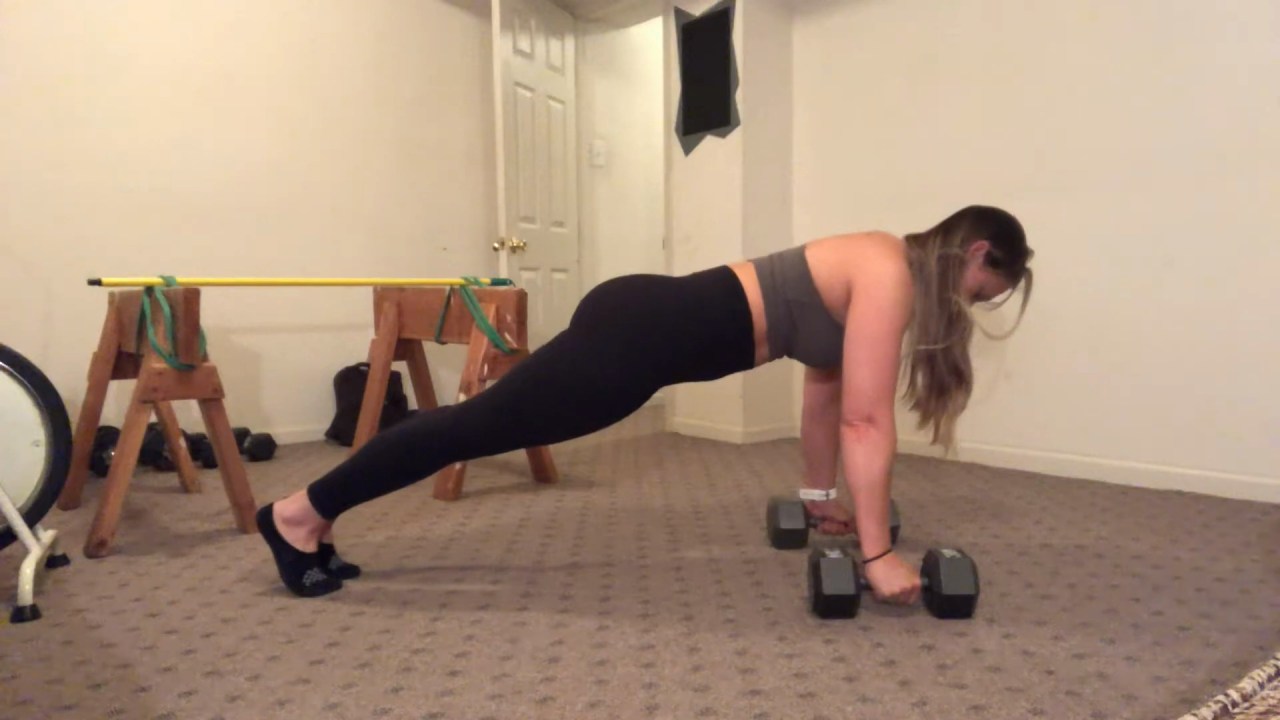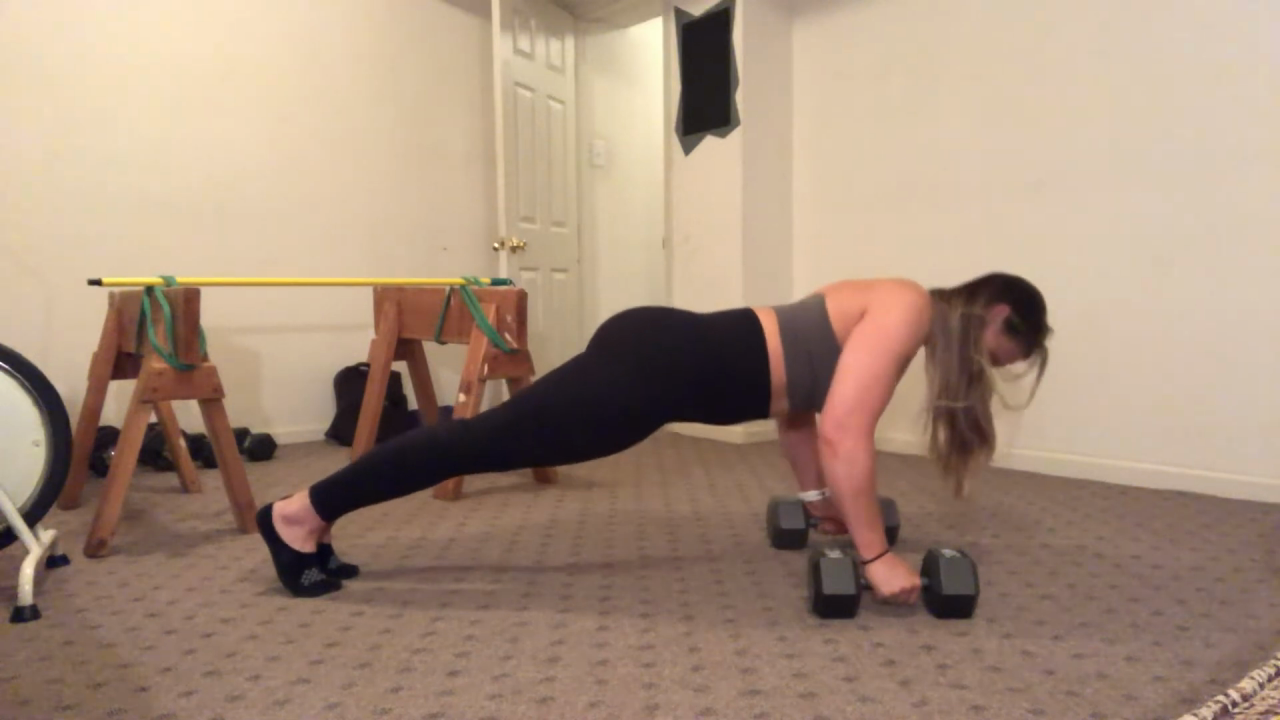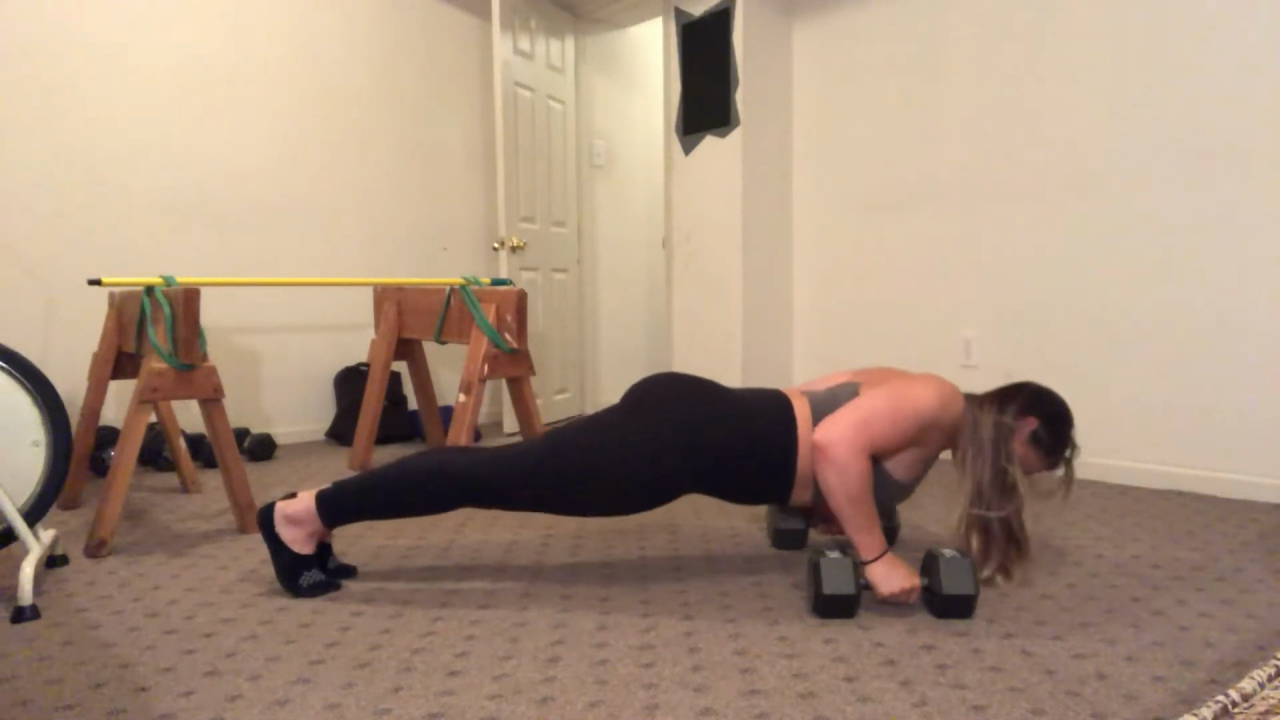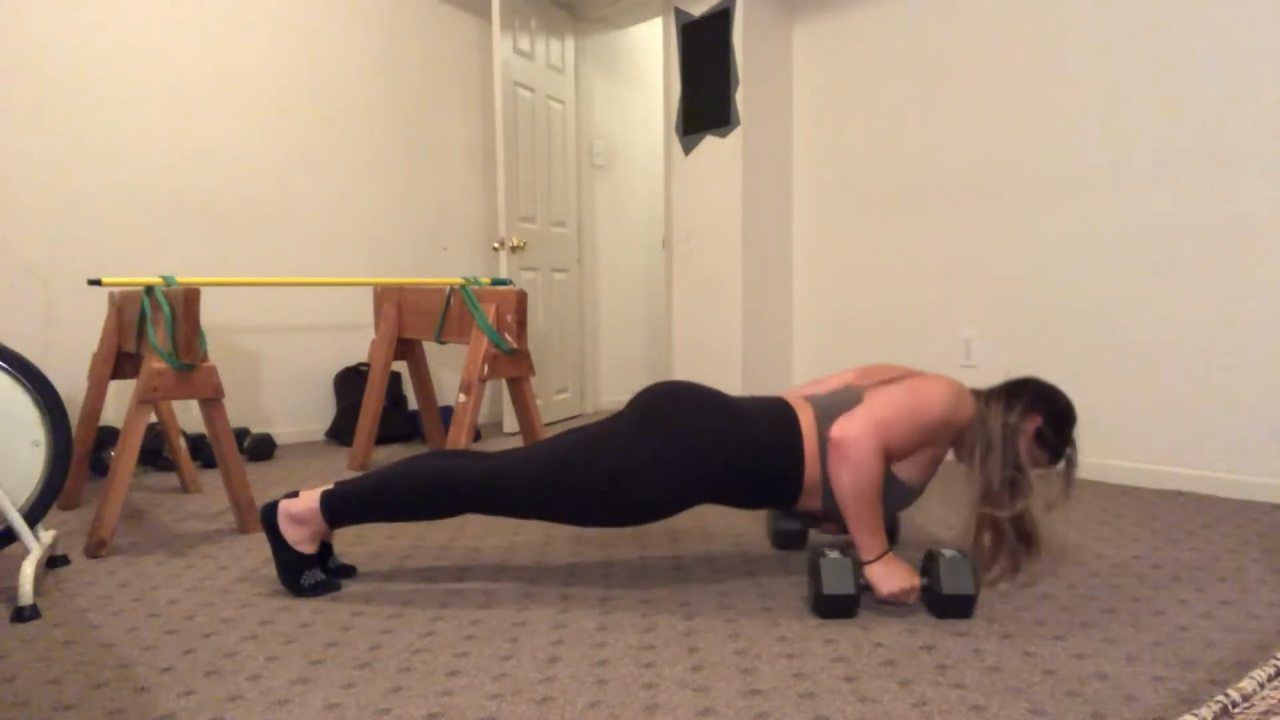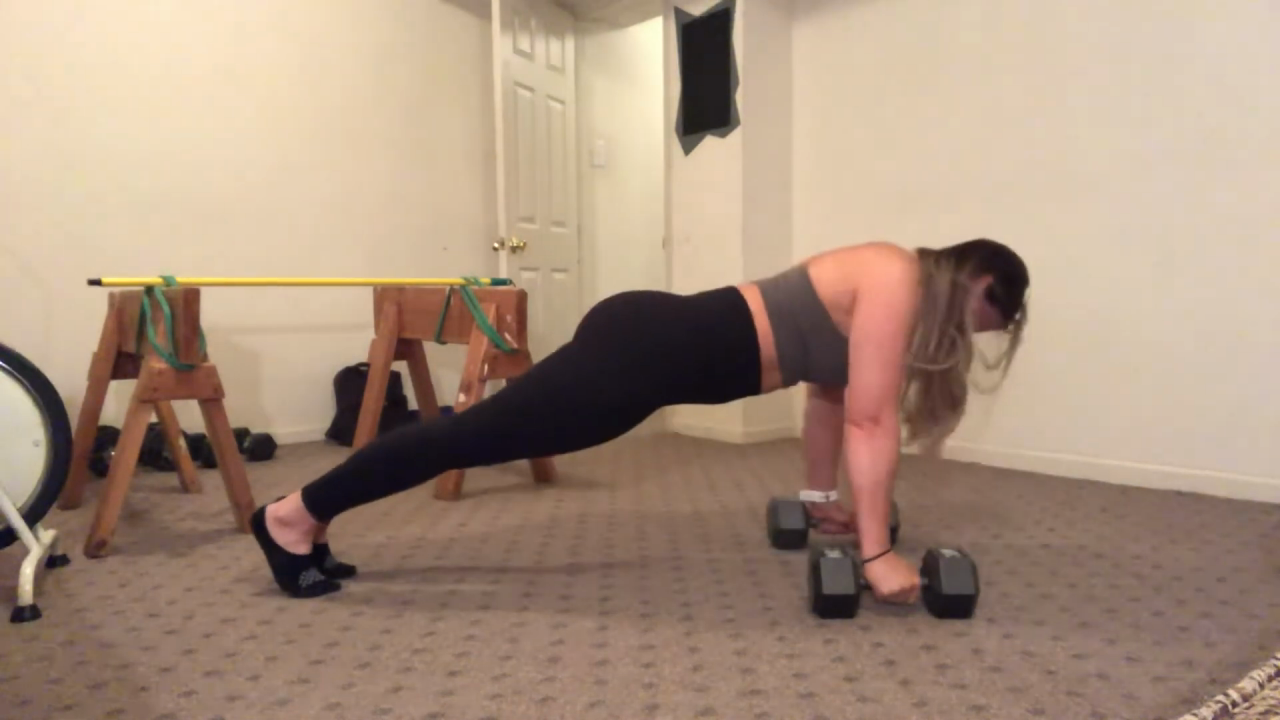
dt=1s
person 1, frame 1
left shoulder: (878, 268)
right shoulder: (892, 273)
left elbow: (825, 388)
right elbow: (865, 419)
left wrist: (820, 497)
right wrist: (878, 554)
left hip: (657, 325)
right hip: (646, 333)
left knee: (484, 423)
right knee: (482, 424)
left ankle: (316, 513)
right ankle: (300, 514)
person 1, frame 2
left shoulder: (888, 311)
right shoulder: (909, 309)
left elbow: (796, 409)
right elbow: (844, 433)
left wrist: (819, 499)
right wrist: (876, 556)
left hip: (669, 358)
right hip: (661, 367)
left knee: (491, 443)
right knee: (486, 441)
left ankle: (316, 515)
right ankle: (300, 512)
person 1, frame 3
left shoulder: (911, 395)
right shoulder: (941, 404)
right elbow: (836, 445)
left wrist: (829, 510)
right wrist: (876, 557)
left hip: (695, 421)
right hip: (688, 438)
left knee: (502, 470)
right knee: (498, 477)
left ankle: (320, 510)
right ankle: (303, 514)
person 1, frame 4
left shoulder: (914, 386)
right shoulder: (951, 405)
right elbow: (851, 439)
left wrist: (826, 506)
right wrist: (876, 557)
left hip: (697, 426)
right hip: (694, 451)
left knee: (504, 473)
right knee: (498, 484)
left ankle: (325, 501)
right ankle: (307, 512)
person 1, frame 5
left shoulder: (882, 280)
right shoulder: (898, 279)
left elbow: (830, 395)
right elbow: (869, 421)
left wrist: (819, 499)
right wrist: (876, 554)
left hip: (661, 343)
right hip: (651, 349)
left knee: (484, 435)
right knee: (479, 436)
left ankle: (310, 518)
right ankle: (293, 517)
